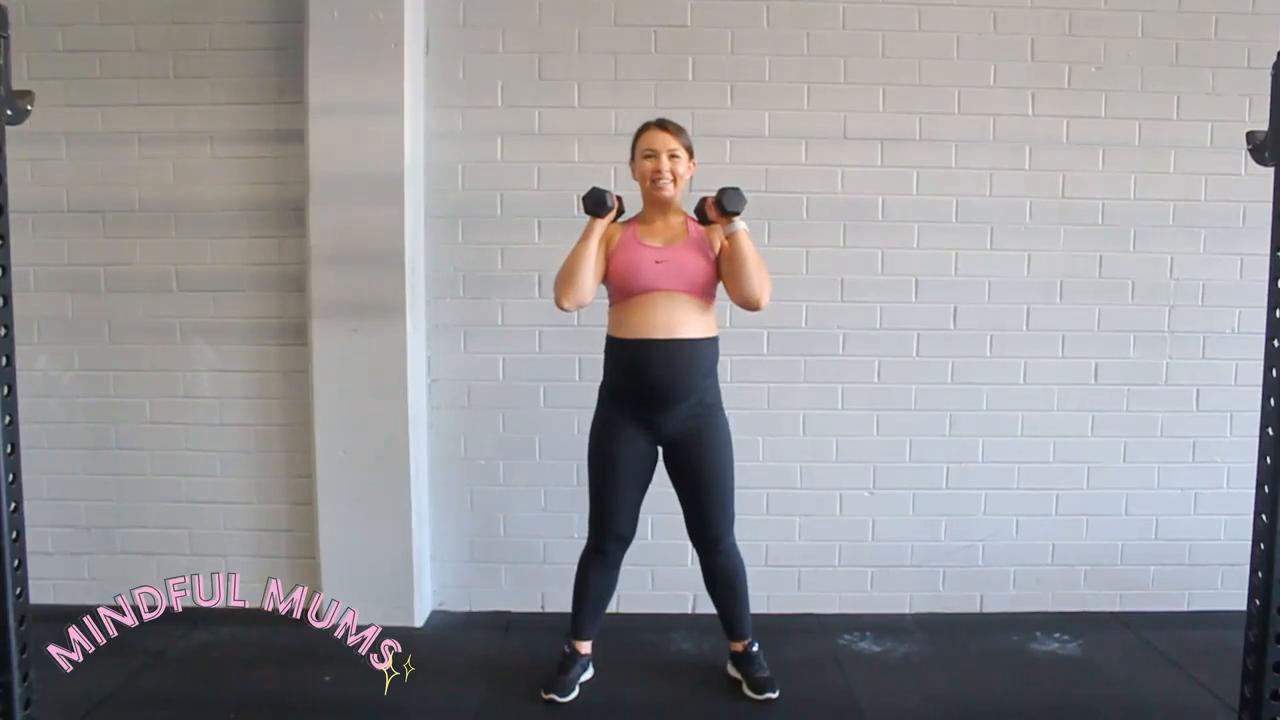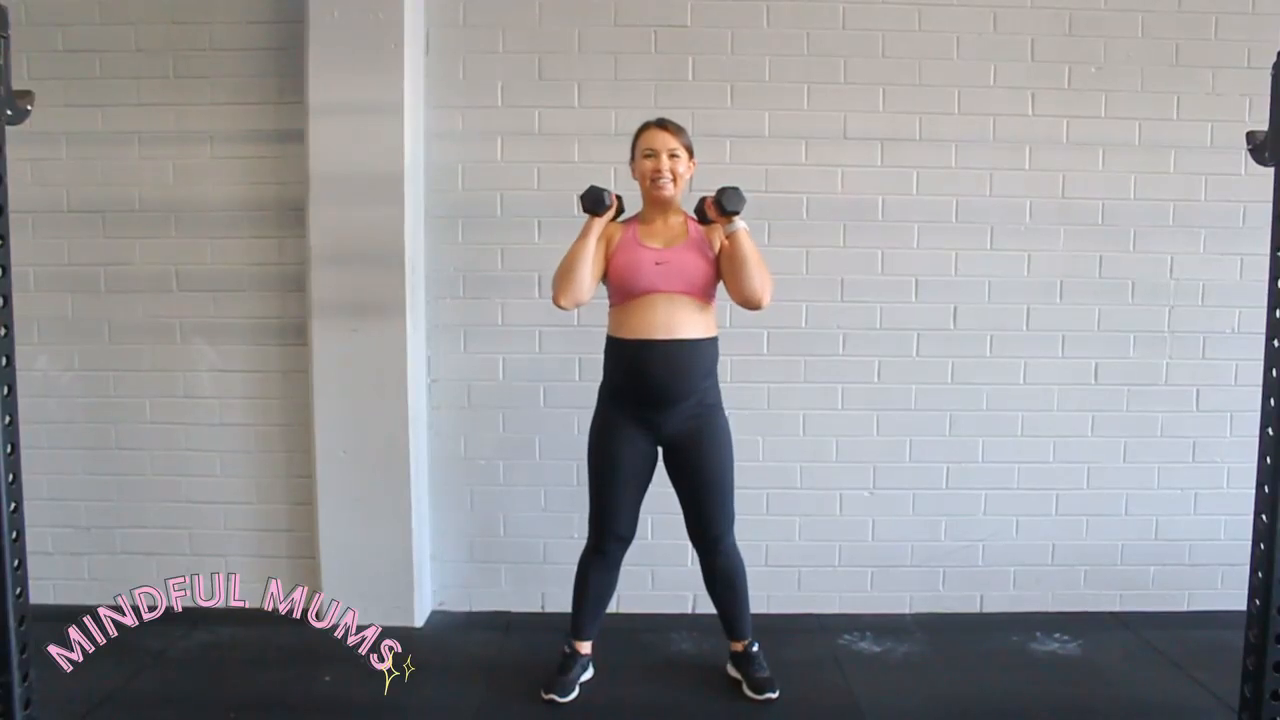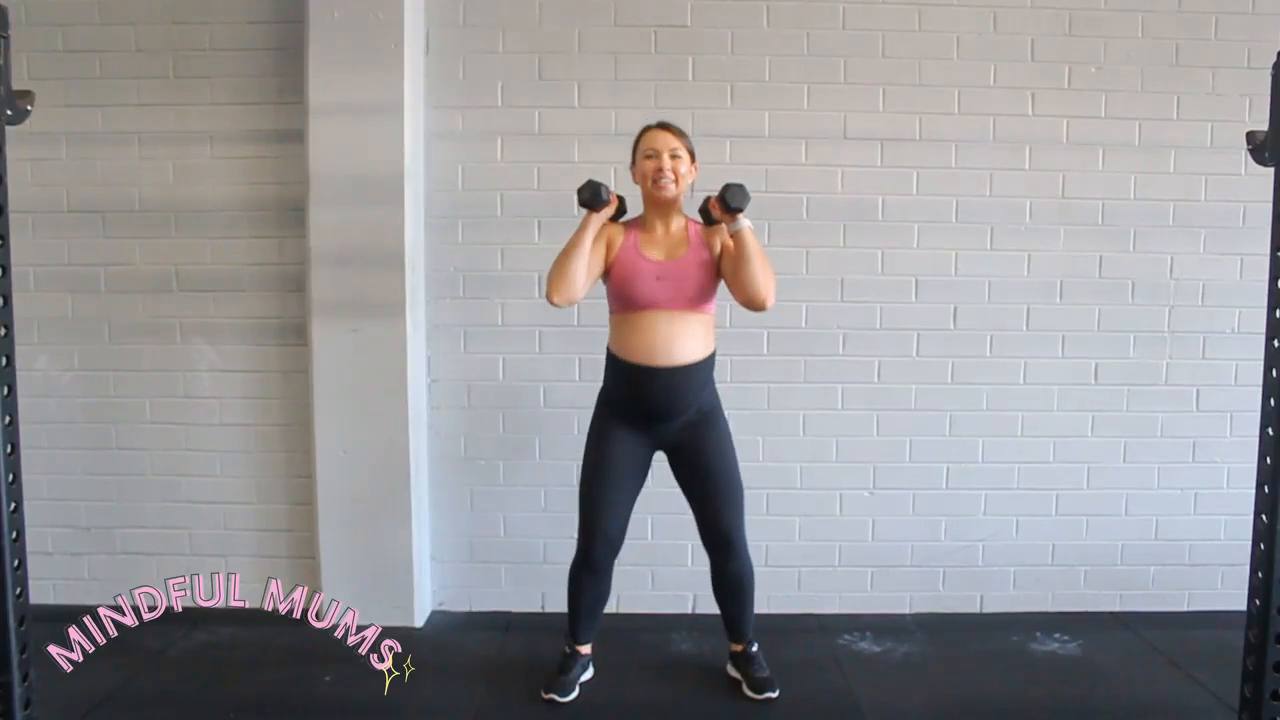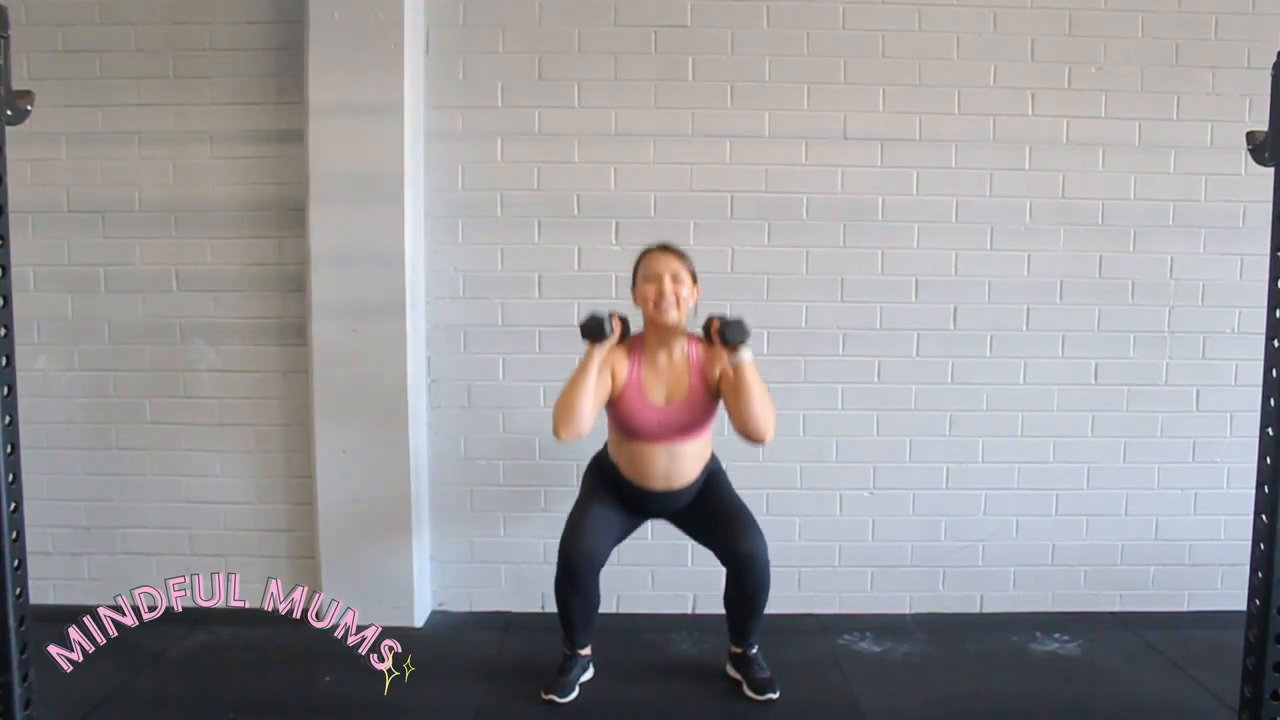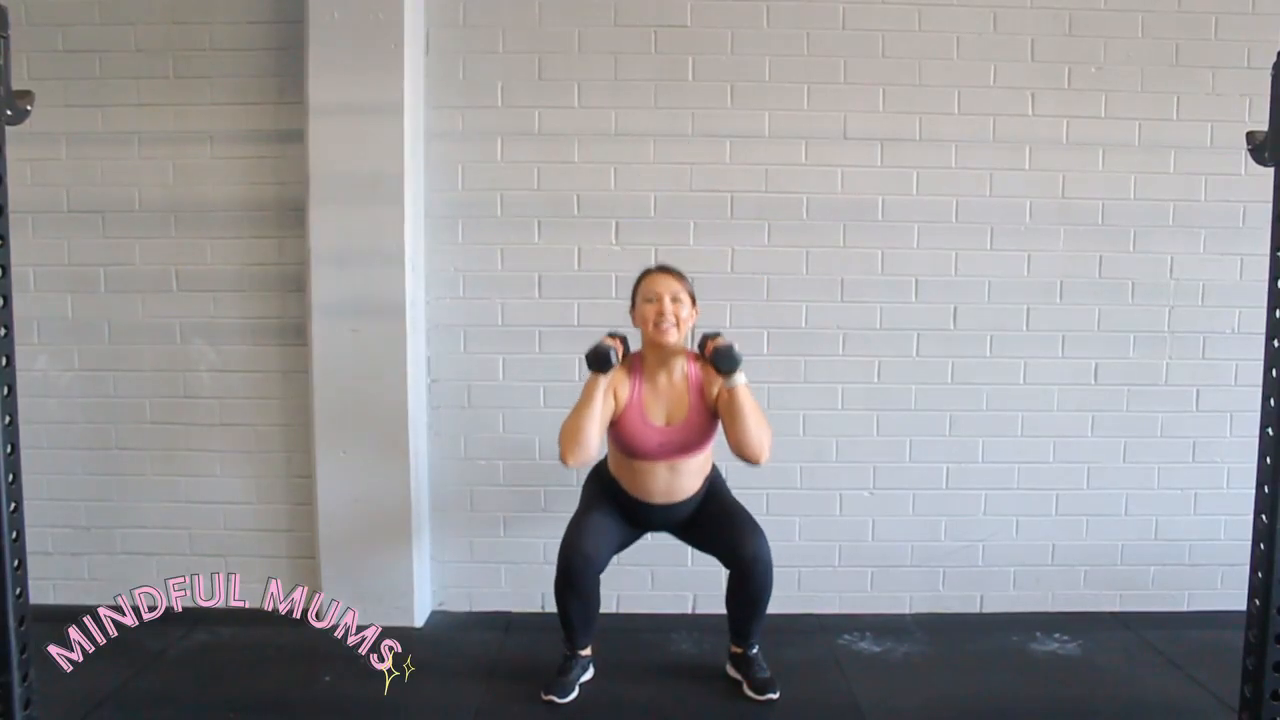
dt=0.3s
person 1, frame 1
left shoulder: (712, 235)
right shoulder: (614, 236)
left elbow: (755, 297)
right elbow: (569, 299)
left wrist: (735, 225)
right wrist: (595, 226)
left hip: (696, 402)
right hip: (625, 402)
left knee: (716, 537)
right knee: (608, 537)
left ankle: (744, 652)
right ankle: (578, 654)
person 1, frame 2
left shoulder: (712, 234)
right shoulder: (613, 234)
left elbow: (757, 296)
right elbow: (567, 295)
left wrist: (735, 225)
right wrist: (593, 224)
left hip: (696, 401)
right hip: (625, 401)
left knee: (715, 538)
right knee: (608, 538)
left ankle: (744, 652)
right ankle: (578, 654)
person 1, frame 3
left shoulder: (713, 237)
right shoulder: (614, 237)
left elbow: (760, 297)
right elbow: (560, 293)
left wrist: (738, 223)
right wrist: (592, 220)
left hip: (696, 408)
right hip: (623, 409)
left knee: (727, 537)
right knee: (598, 539)
left ankle: (743, 650)
right ankle: (578, 654)
person 1, frame 4
left shoulder: (713, 360)
right shoulder: (615, 361)
left elbow: (761, 431)
right elbow: (566, 430)
left wrist: (740, 354)
right wrist: (595, 353)
left hip: (697, 488)
right hip: (618, 488)
left knee: (750, 554)
right knee: (577, 557)
left ankle: (743, 652)
right ankle: (578, 656)
person 1, frame 5
left shoulder: (710, 377)
right shoulder: (617, 380)
left elbow: (757, 452)
right elbow: (573, 456)
left wrist: (734, 377)
right wrist: (598, 378)
left hip: (697, 498)
right hip: (618, 498)
left knee: (753, 555)
right knee: (577, 557)
left ankle: (744, 653)
right ankle: (578, 656)
